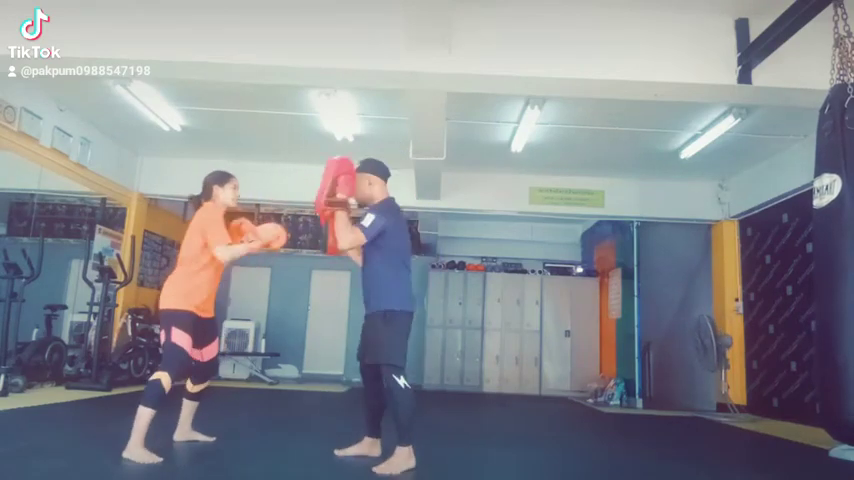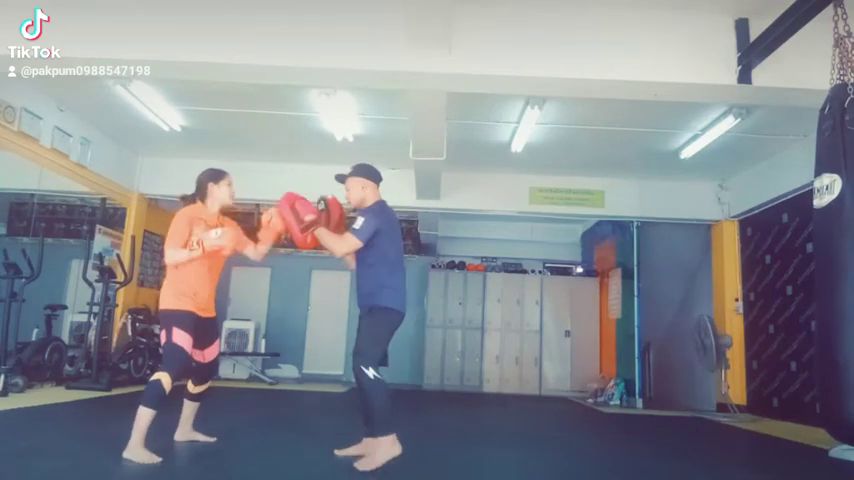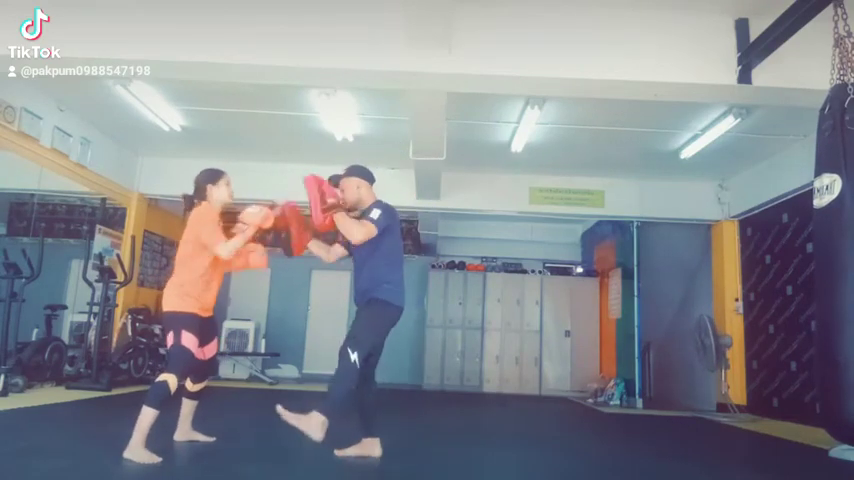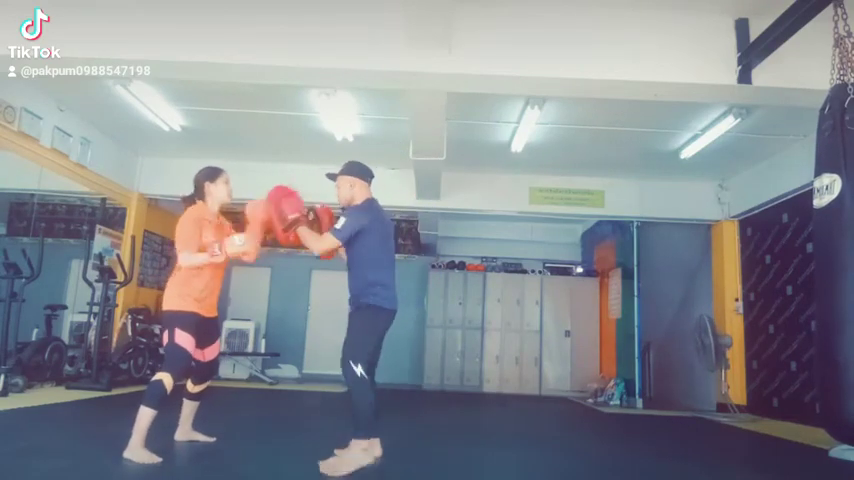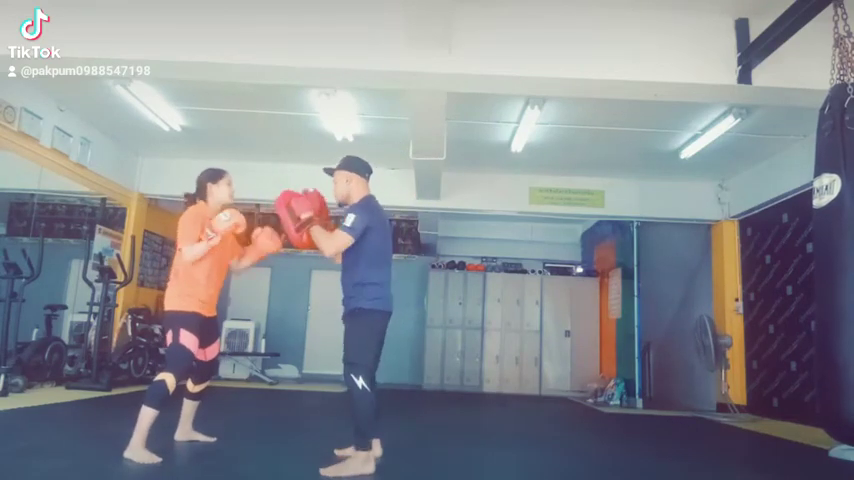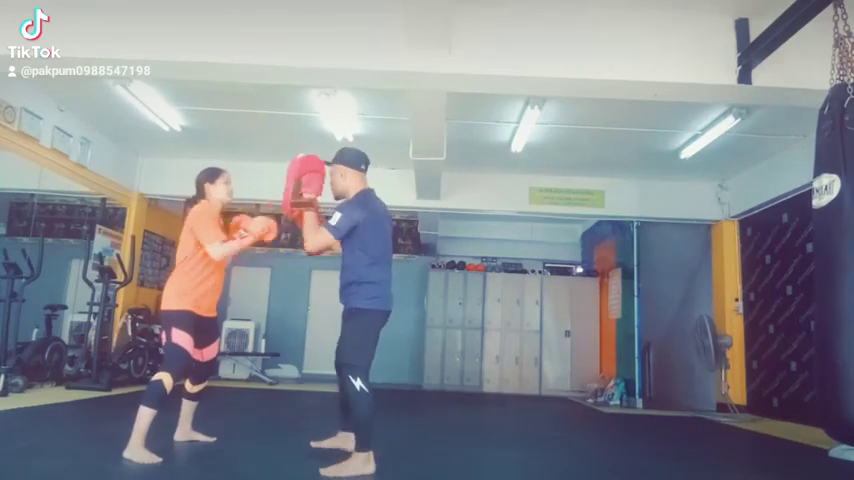
dt=0.2s
person 1, frame 1
left shoulder: (382, 211)
right shoulder: (383, 214)
left elbow: (346, 242)
right elbow: (362, 258)
left wrist: (339, 208)
right wrist: (342, 223)
left hip: (393, 308)
right hip: (380, 308)
left knee: (392, 374)
right knee: (370, 371)
left ankle: (405, 451)
right ankle: (371, 440)
person 1, frame 2
left shoulder: (376, 213)
right shoulder: (372, 219)
left elbow: (343, 248)
right elbow: (355, 261)
left wrist: (316, 227)
right wrist: (330, 230)
left hip: (385, 304)
right hip: (375, 305)
left knee: (365, 365)
right knee: (364, 370)
left ankle: (388, 439)
right ankle: (372, 438)
person 1, frame 3
left shoulder: (382, 211)
right shoulder: (360, 220)
left elbow: (359, 236)
right elbow: (330, 255)
left wrist: (336, 213)
left hip: (383, 300)
right hip: (372, 301)
left knee: (351, 352)
right knee: (363, 368)
left ankle: (319, 420)
right ankle: (370, 440)
person 1, frame 4
left shoulder: (359, 213)
right shoulder: (374, 215)
left elbow: (319, 246)
left wrist: (298, 224)
right wrist: (328, 233)
left hip: (372, 304)
right hip: (375, 304)
left knee: (353, 365)
right knee: (362, 371)
left ankle: (361, 446)
right ankle: (370, 441)
person 1, frame 5
left shoulder: (361, 210)
right shoulder: (369, 211)
left elbow: (333, 247)
right elbow: (342, 255)
left wrist: (312, 222)
right wrist: (319, 227)
left hip: (366, 306)
right hip: (369, 306)
left knee: (357, 375)
right knee: (362, 375)
right ankle: (371, 442)
person 1, frame 6
left shoulder: (353, 207)
right shoulder: (374, 206)
left elbow: (313, 243)
left wrist: (309, 209)
left hip: (364, 304)
right hip: (372, 302)
left knee: (355, 375)
right knee: (346, 367)
right ankle: (348, 434)
person 2, frame 1
left shoulder: (216, 220)
right shoulder: (207, 214)
left elbow: (217, 260)
right elbow: (223, 255)
left wrist: (247, 241)
right wrist: (256, 242)
left hip: (203, 306)
right hip: (179, 303)
left knee: (206, 367)
right knee: (174, 367)
left ankle: (184, 429)
right ankle: (135, 444)
person 2, frame 2
left shoulder: (227, 224)
right shoulder: (187, 216)
left elbow: (256, 253)
right elbow: (170, 257)
left wrist: (270, 232)
right wrist: (203, 247)
left hip: (204, 308)
right hip: (178, 303)
left knee: (206, 369)
right knee: (174, 367)
left ankle: (184, 429)
right ankle: (135, 444)
person 2, frame 3
left shoulder: (213, 218)
right shoulder: (203, 215)
left elbow: (221, 262)
right elbow: (224, 251)
left wrist: (249, 257)
right wrist: (248, 227)
left hip: (202, 306)
right hip: (182, 304)
left knee: (204, 366)
right knee: (179, 368)
left ankle: (184, 429)
right ankle: (135, 444)
person 2, frame 4
left shoulder: (223, 224)
right shoulder: (194, 215)
left elbow: (248, 255)
right elbow: (185, 260)
right wrist: (223, 251)
left hip: (206, 308)
right hip: (181, 304)
left knee: (206, 368)
right knee: (175, 368)
left ankle: (184, 429)
right ankle: (135, 445)
person 2, frame 5
left shoulder: (227, 222)
right shoulder: (194, 214)
left elbow: (235, 263)
right elbow: (187, 257)
left wrist: (262, 247)
right wrist: (215, 231)
left hip: (206, 307)
right hip: (183, 304)
left knee: (205, 367)
right knee: (177, 367)
left ankle: (185, 429)
right ankle: (136, 445)
person 2, frame 6
left shoulder: (219, 221)
right shoulder: (200, 213)
left elbow: (222, 257)
right elbow: (216, 253)
left wrist: (248, 235)
right wrist: (249, 235)
left hip: (206, 308)
right hip: (180, 303)
left knee: (204, 367)
right knee: (175, 367)
left ankle: (184, 429)
right ankle: (135, 445)
